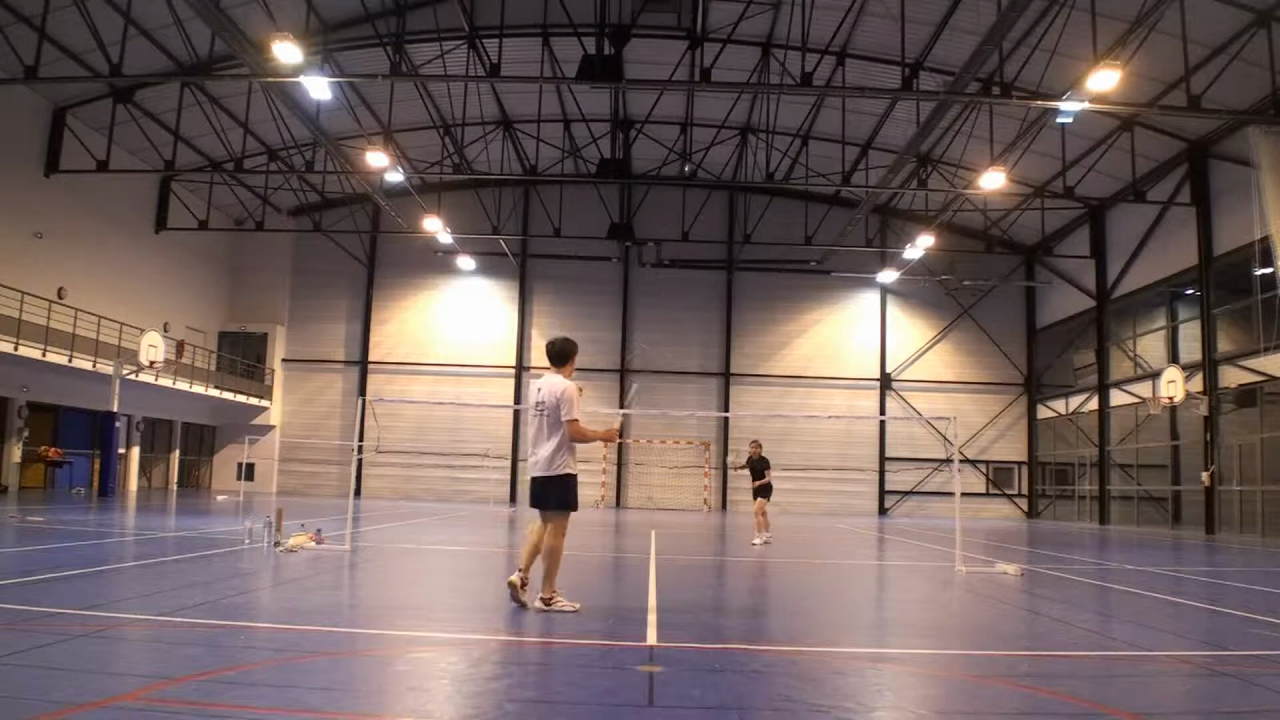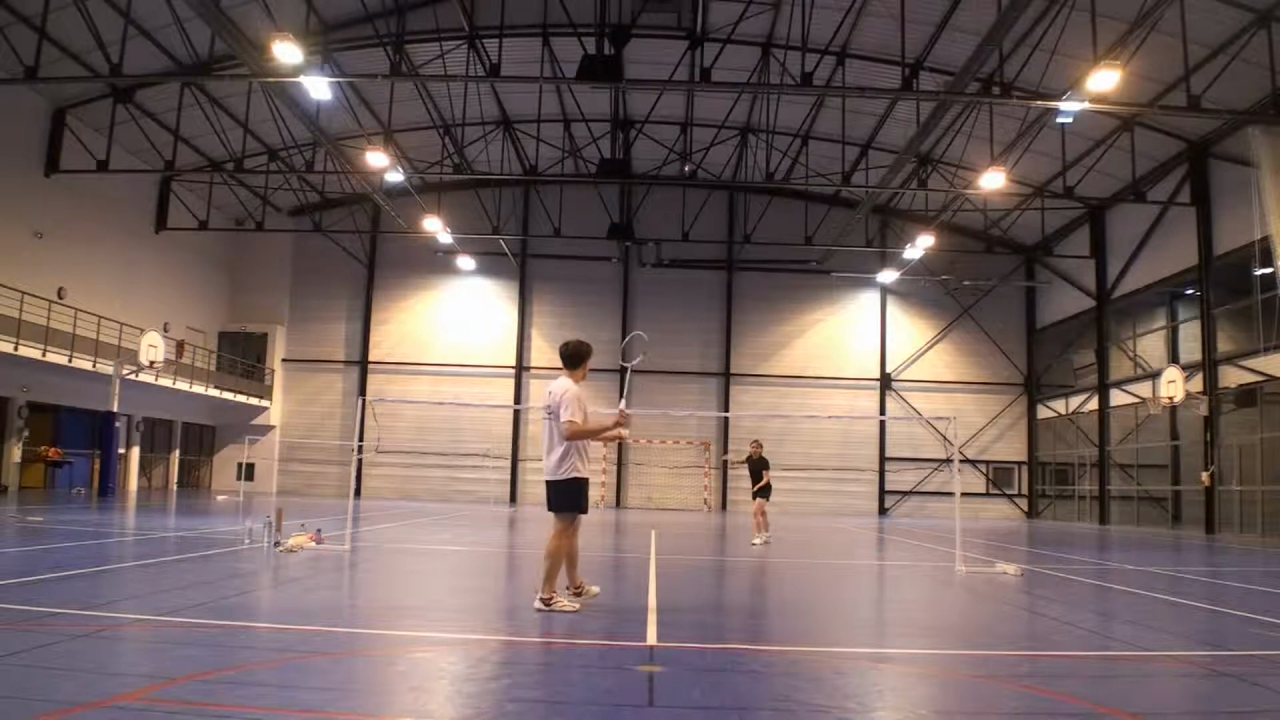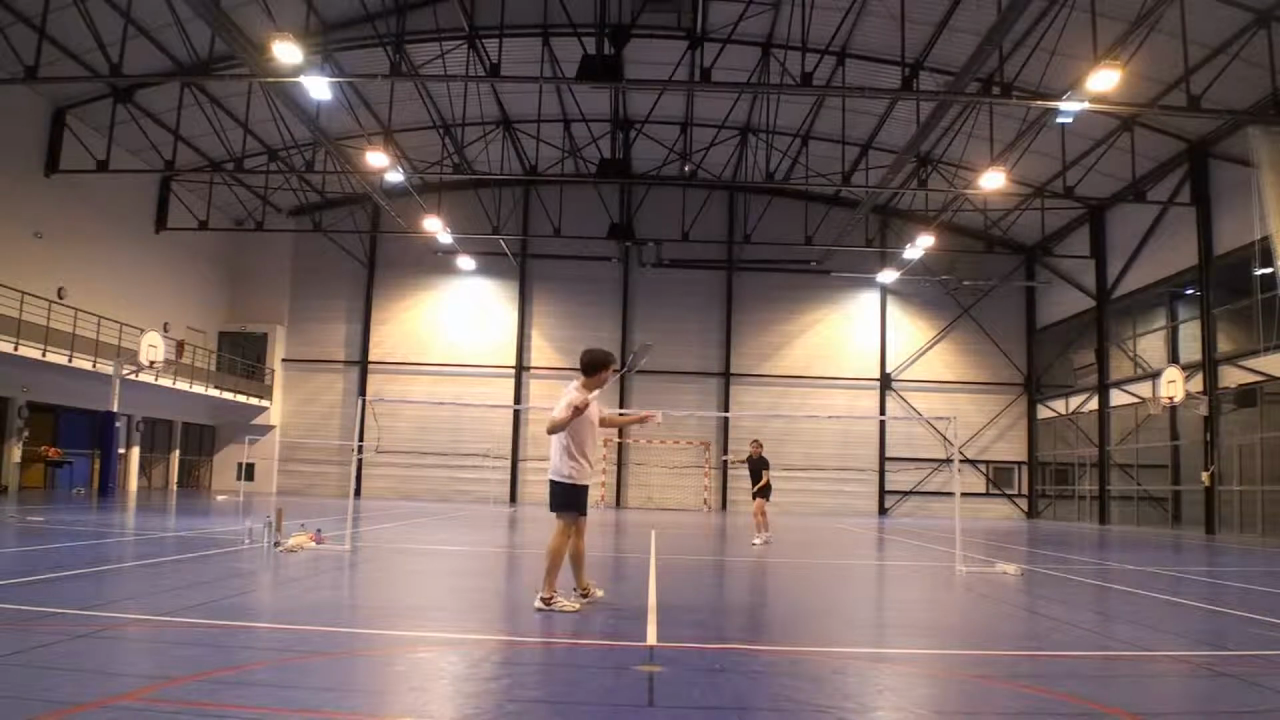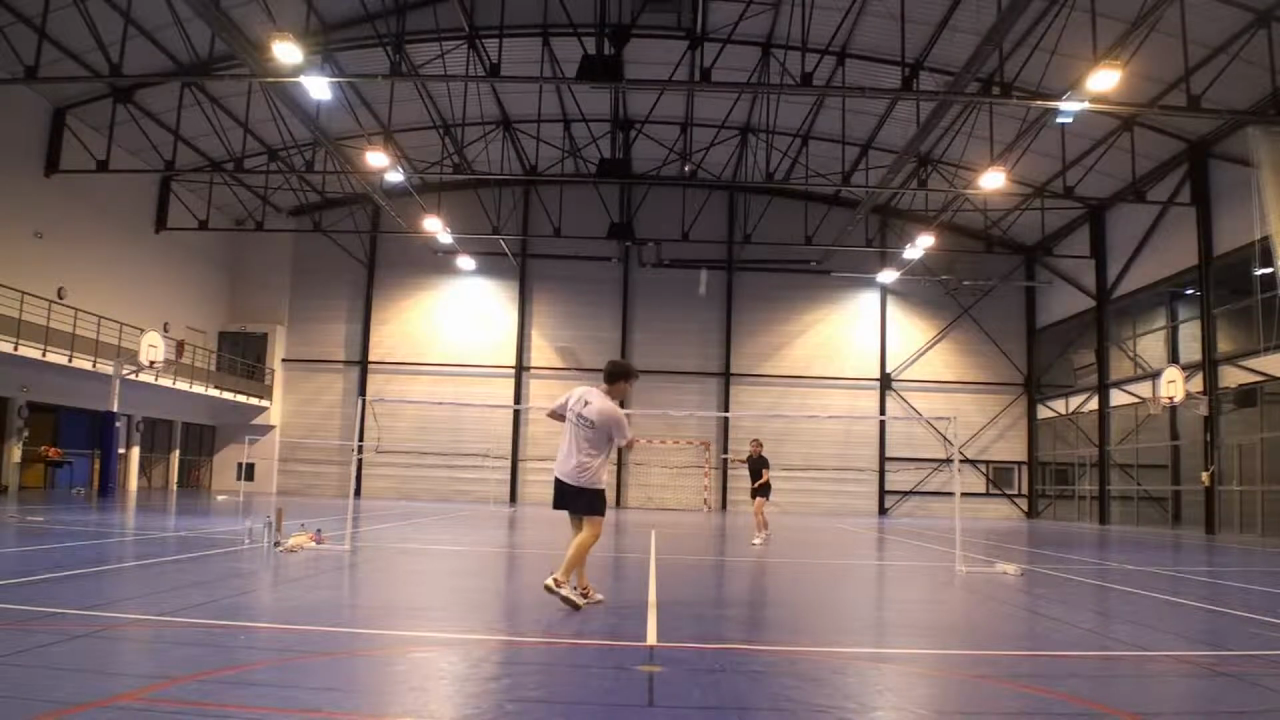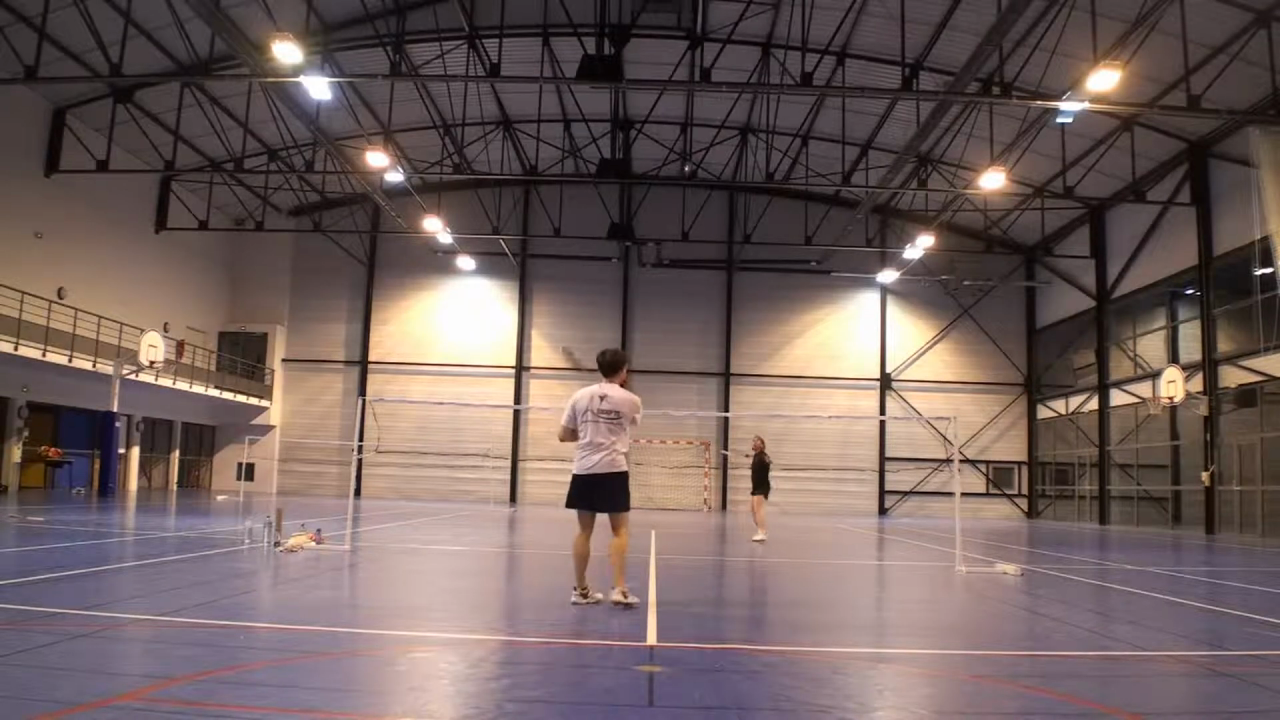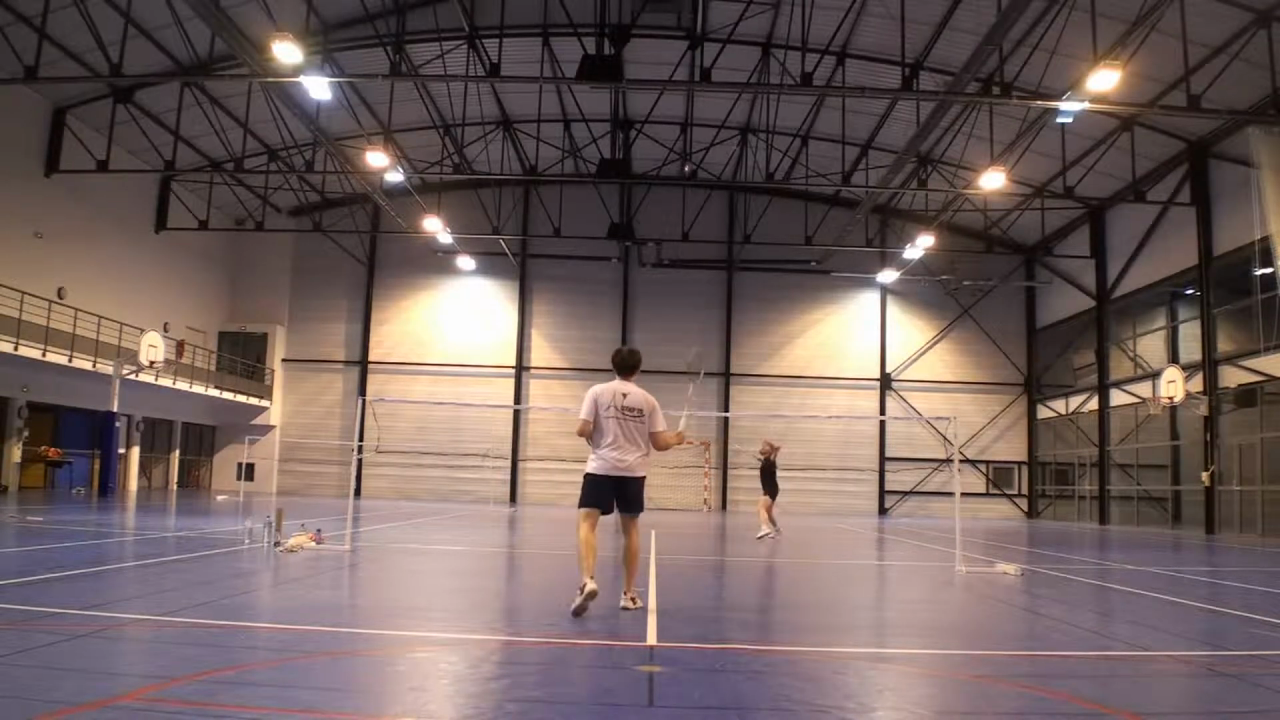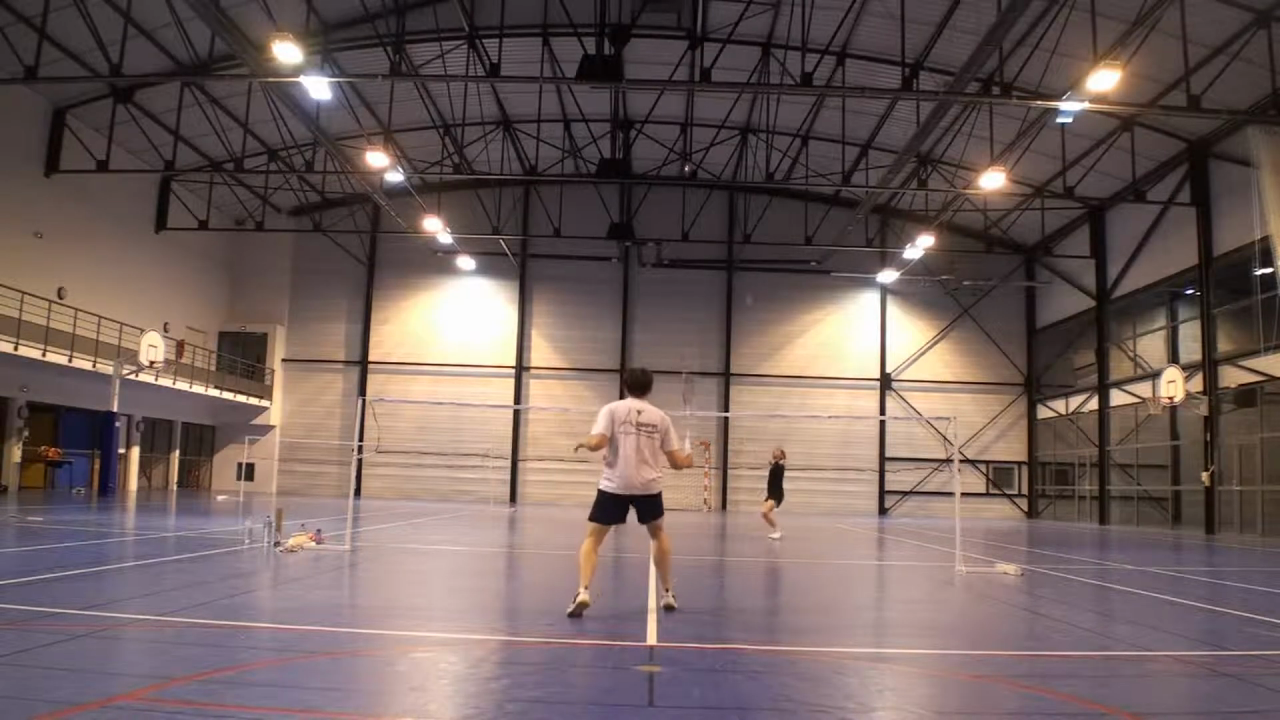
dt=0.5s
person 1, frame 1
left shoulder: (539, 386)
right shoulder: (567, 388)
right elbow: (574, 433)
right wrist: (601, 435)
left hip: (539, 467)
right hip: (559, 469)
left knee: (543, 524)
right knee: (557, 530)
left ankle: (521, 575)
right ankle: (547, 595)
person 1, frame 2
left shoulder: (557, 388)
right shoulder: (571, 391)
right elbow: (571, 432)
left wrist: (606, 433)
right wrist: (609, 426)
left hip: (561, 471)
right hip: (569, 472)
left knee: (571, 529)
right knee: (562, 531)
left ankle: (575, 587)
right ankle: (546, 595)
person 1, frame 3
left shoulder: (588, 395)
right shoulder: (573, 397)
left elbow: (602, 420)
right elbow: (551, 427)
left wrist: (635, 419)
right wrist: (572, 415)
left hip: (577, 475)
right hip: (568, 475)
left knee: (578, 530)
right knee: (564, 530)
left ankle: (582, 589)
right ankle: (546, 595)
person 1, frame 4
left shoulder: (578, 393)
right shoulder: (613, 414)
left elbow: (552, 413)
right elbow: (627, 444)
right wrist: (629, 440)
left hip: (564, 474)
right hip: (588, 480)
left knee: (580, 529)
right knee: (590, 531)
left ankle: (582, 588)
right ankle: (560, 578)
person 1, frame 5
left shoulder: (580, 396)
right shoulder: (629, 400)
left elbow: (564, 436)
left hip: (583, 470)
right hip: (613, 471)
left knee: (584, 530)
right knee: (620, 531)
left ankle: (581, 589)
right ankle: (619, 589)
person 1, frame 6
left shoulder: (598, 392)
right shoulder: (648, 400)
left elbow: (582, 430)
right elbow: (660, 444)
right wrist: (676, 439)
left hip: (600, 469)
right hip: (633, 471)
left knee: (586, 526)
right knee: (630, 533)
left ankle: (587, 582)
right ankle: (629, 594)
person 1, frame 7
left shoulder: (612, 410)
right shoulder: (661, 418)
left elbow: (597, 443)
right elbow: (675, 461)
left wrist: (584, 444)
right wrist: (687, 461)
left hip: (614, 486)
right hip: (649, 487)
left knee: (592, 540)
right knee: (659, 535)
left ankle: (583, 591)
right ankle: (668, 594)
